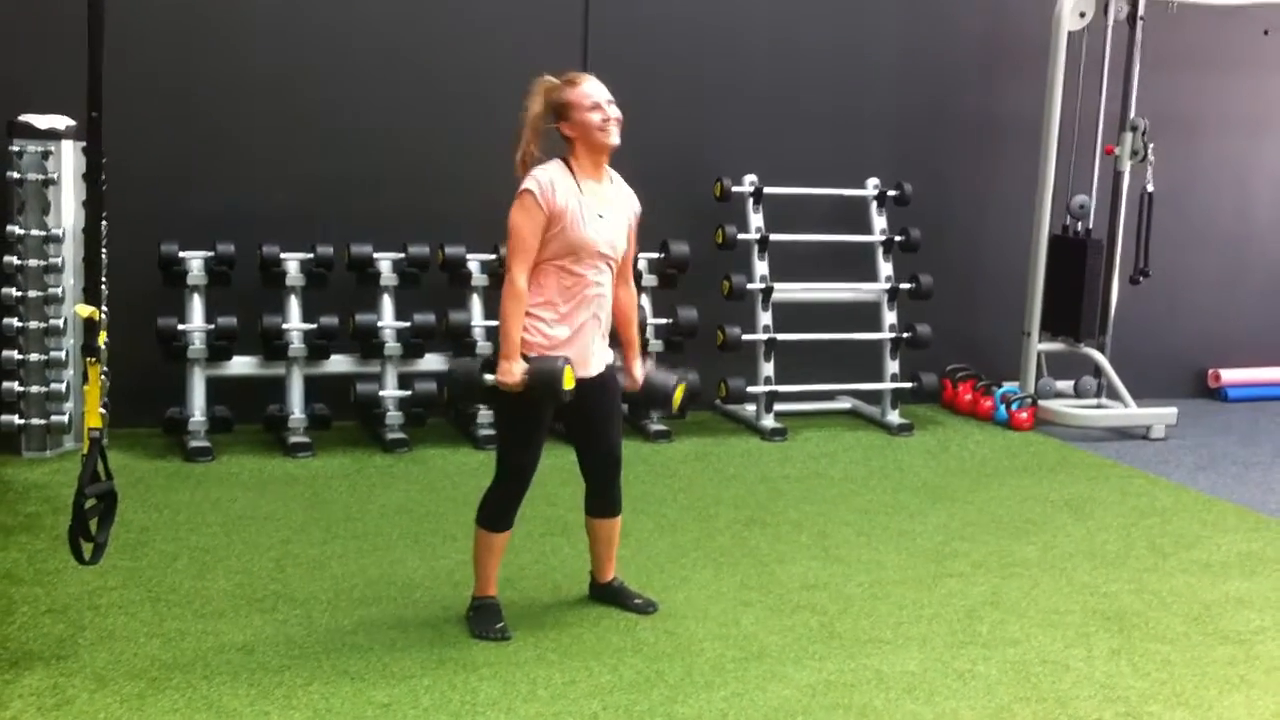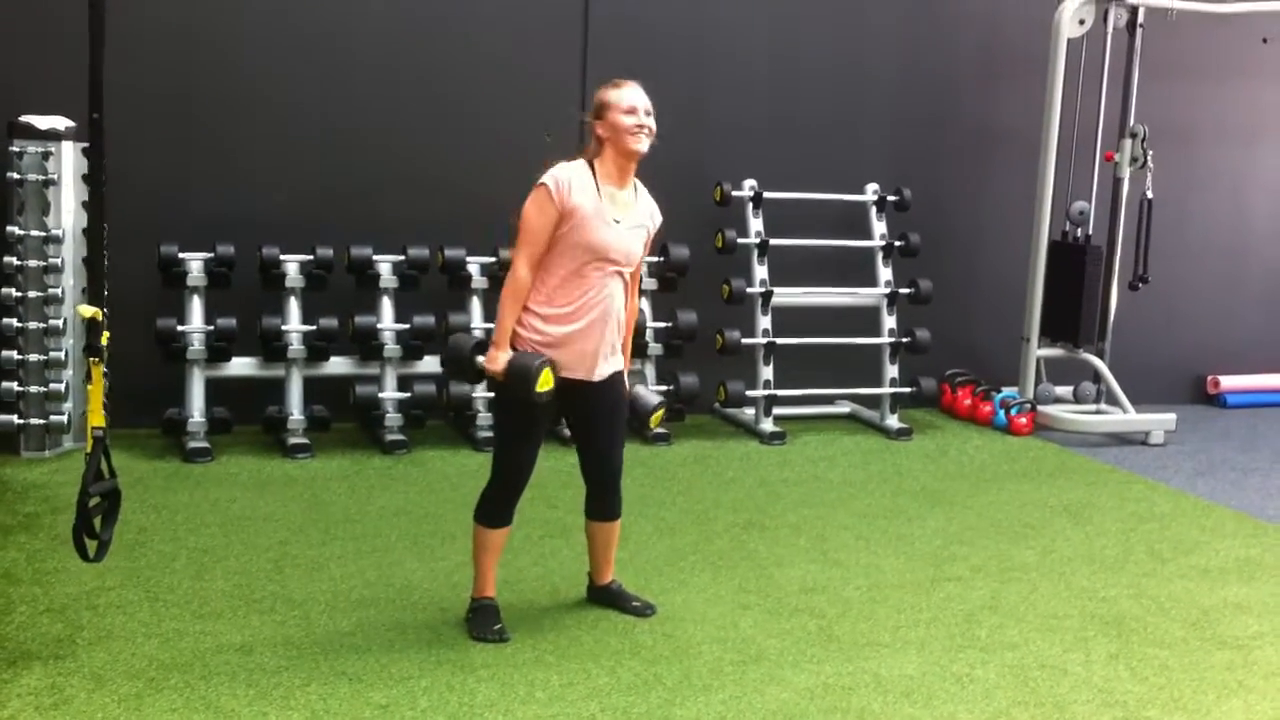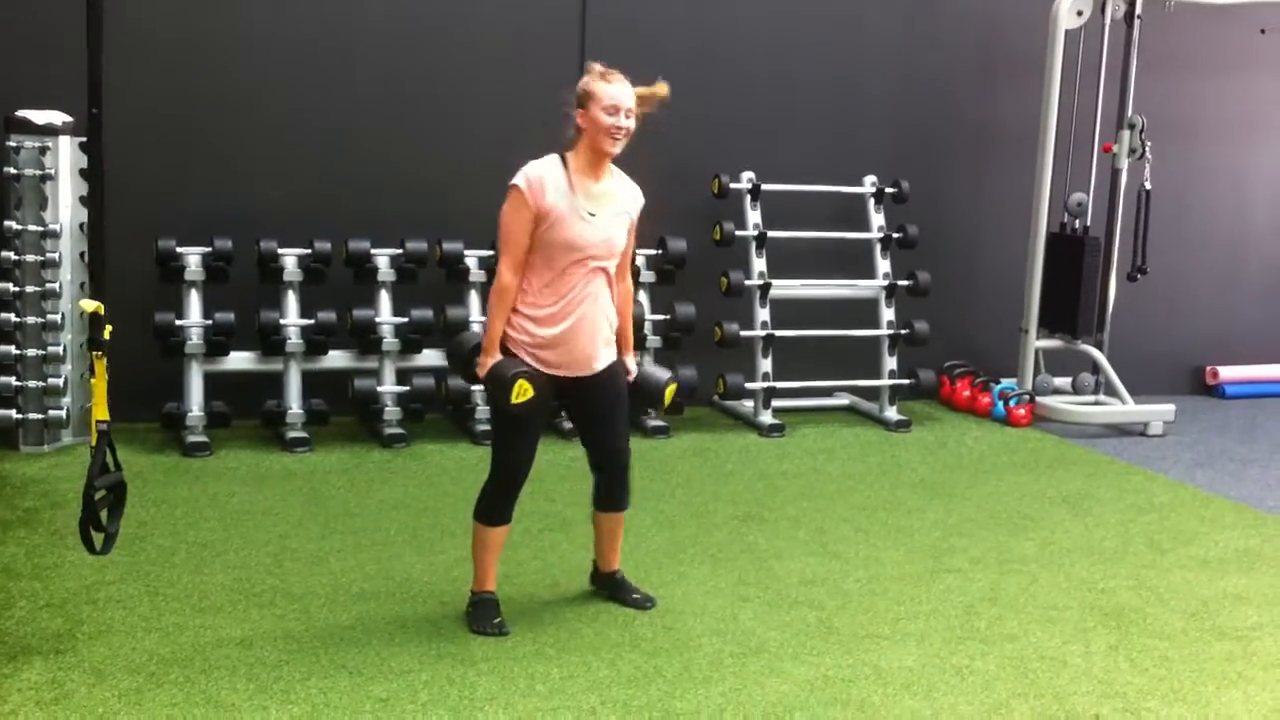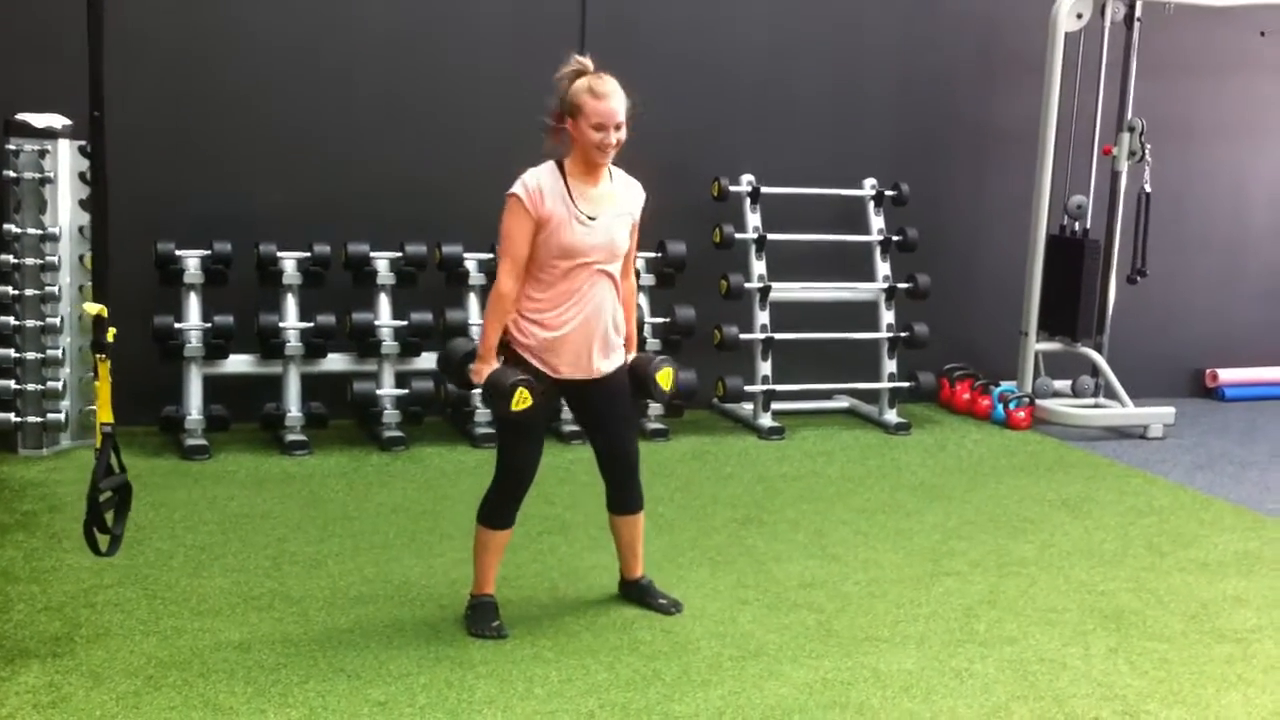
dt=0.2s
person 1, frame 1
left shoulder: (625, 197)
right shoulder: (544, 186)
right elbow: (517, 276)
left wrist: (634, 354)
right wrist: (510, 357)
left hip: (593, 360)
right hip: (536, 359)
left knee: (607, 471)
right knee: (513, 478)
left ankle: (605, 580)
right ankle: (484, 599)
person 1, frame 2
left shoulder: (647, 208)
right shoulder: (562, 183)
right elbow: (522, 269)
left wrist: (626, 365)
right wrist: (500, 346)
left hip: (601, 366)
right hip: (537, 358)
left knee: (607, 478)
right knee: (509, 478)
left ankle: (602, 582)
right ankle: (482, 600)
person 1, frame 3
left shoulder: (629, 194)
right shoulder: (536, 181)
right elbow: (508, 272)
left wrist: (628, 351)
right wrist: (490, 349)
left hip: (597, 359)
right hip: (530, 357)
left knee: (615, 466)
right knee: (508, 475)
left ankle: (607, 572)
right ankle: (483, 594)
person 1, frame 4
left shoulder: (629, 192)
right shoulder: (534, 189)
right elbow: (508, 280)
left wrist: (633, 348)
right wrist: (486, 356)
left hip: (603, 361)
right hip: (535, 361)
left knee: (623, 469)
right knee: (513, 479)
left ankle: (633, 579)
right ankle: (482, 598)
